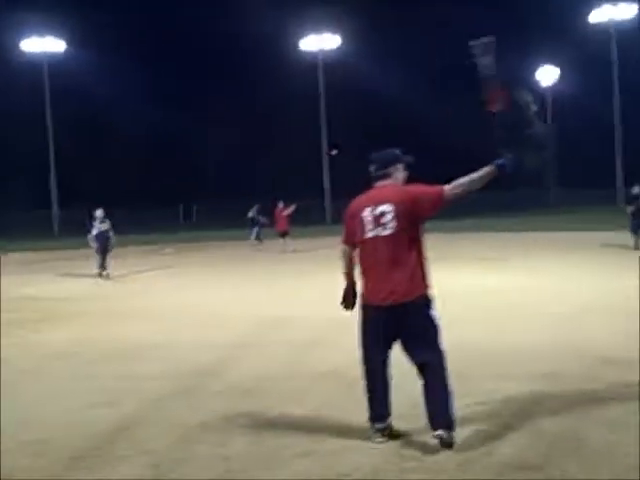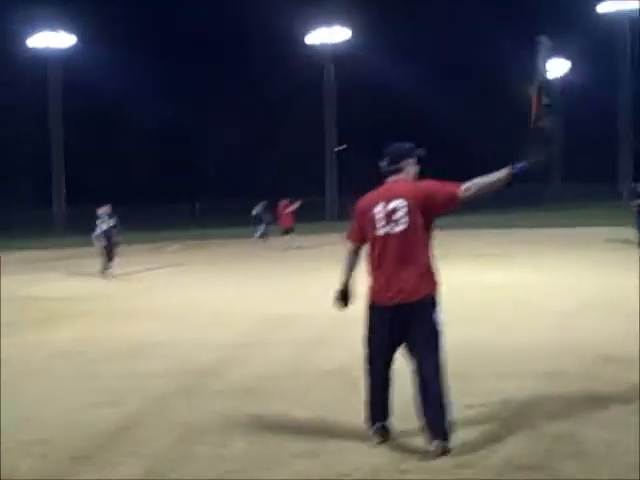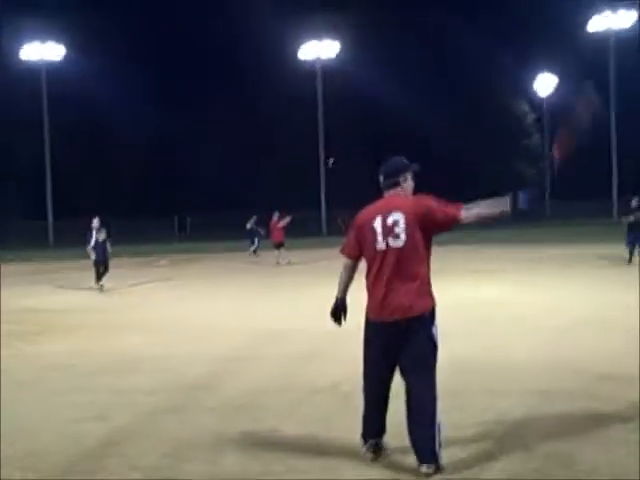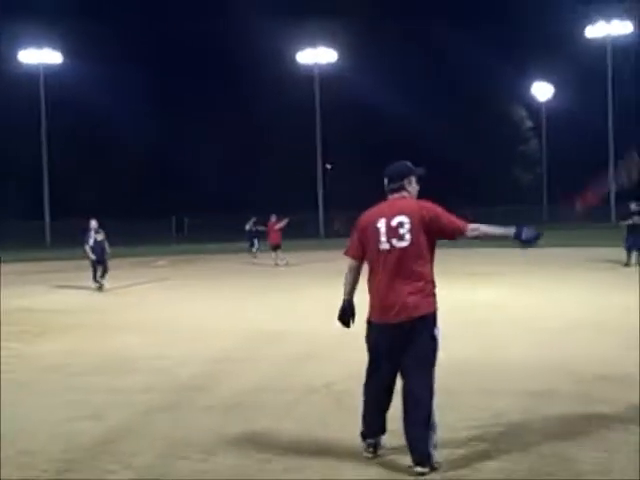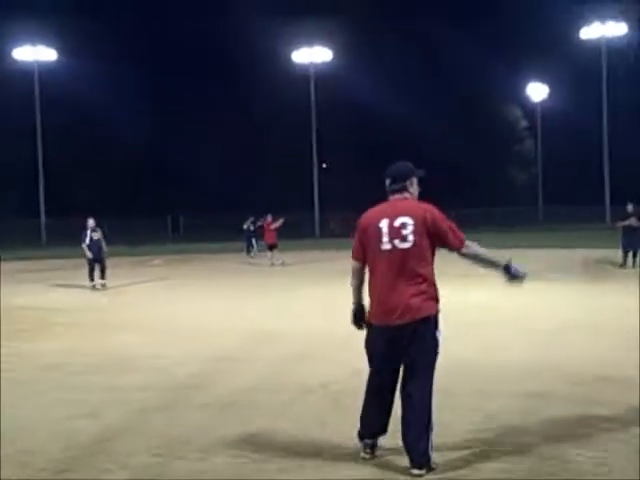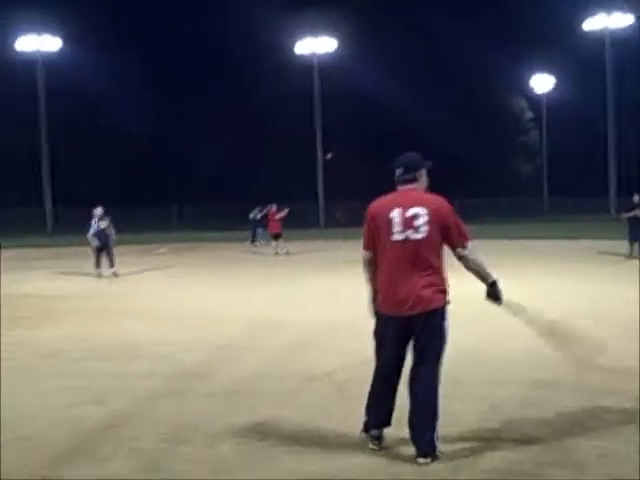
dt=0.1s
person 1, frame 1
left shoulder: (356, 206)
right shoulder: (408, 197)
left elbow: (348, 251)
right elbow: (453, 190)
left wrist: (349, 284)
right wrist: (496, 167)
left hip: (374, 299)
right hip: (411, 296)
left knee: (375, 362)
right knee: (429, 359)
left ankle: (379, 425)
right ankle: (442, 427)
person 1, frame 2
left shoulder: (366, 203)
right shoulder: (421, 192)
left elbow: (354, 249)
right elbow: (467, 190)
left wrist: (345, 284)
right wrist: (510, 171)
left hip: (382, 298)
right hip: (418, 295)
left knee: (378, 363)
right knee: (428, 364)
left ankle: (379, 425)
right ankle: (438, 434)
person 1, frame 3
left shoulder: (364, 216)
right shoulder: (420, 207)
left elbow: (350, 262)
right elbow: (466, 214)
left wrist: (340, 299)
right wrist: (509, 204)
left hip: (378, 314)
right hip: (416, 311)
left knee: (375, 379)
right knee: (421, 383)
left ankle: (372, 442)
person 1, frame 4
left shoulder: (367, 218)
right shoulder: (425, 211)
left elbow: (354, 264)
right elbow: (471, 230)
left wrist: (347, 301)
right wrist: (513, 232)
left hip: (382, 314)
right hip: (419, 312)
left knee: (378, 379)
right knee: (419, 384)
left ankle: (371, 439)
right ankle: (422, 456)
person 1, frame 5
left shoulder: (368, 219)
right shoulder: (428, 214)
left elbow: (358, 267)
right elbow: (466, 248)
left wrist: (357, 303)
right wrist: (503, 265)
left hip: (382, 316)
right hip: (422, 314)
left knee: (380, 380)
right knee: (420, 385)
left ankle: (369, 441)
person 1, frame 6
left shoulder: (376, 208)
right shoulder: (438, 205)
left elbow: (368, 258)
right elbow: (463, 252)
left wrist: (376, 292)
right wrist: (490, 281)
left hip: (389, 304)
right hip: (429, 304)
left knee: (386, 369)
right knee: (425, 374)
left ankle: (375, 431)
right ankle: (424, 446)
